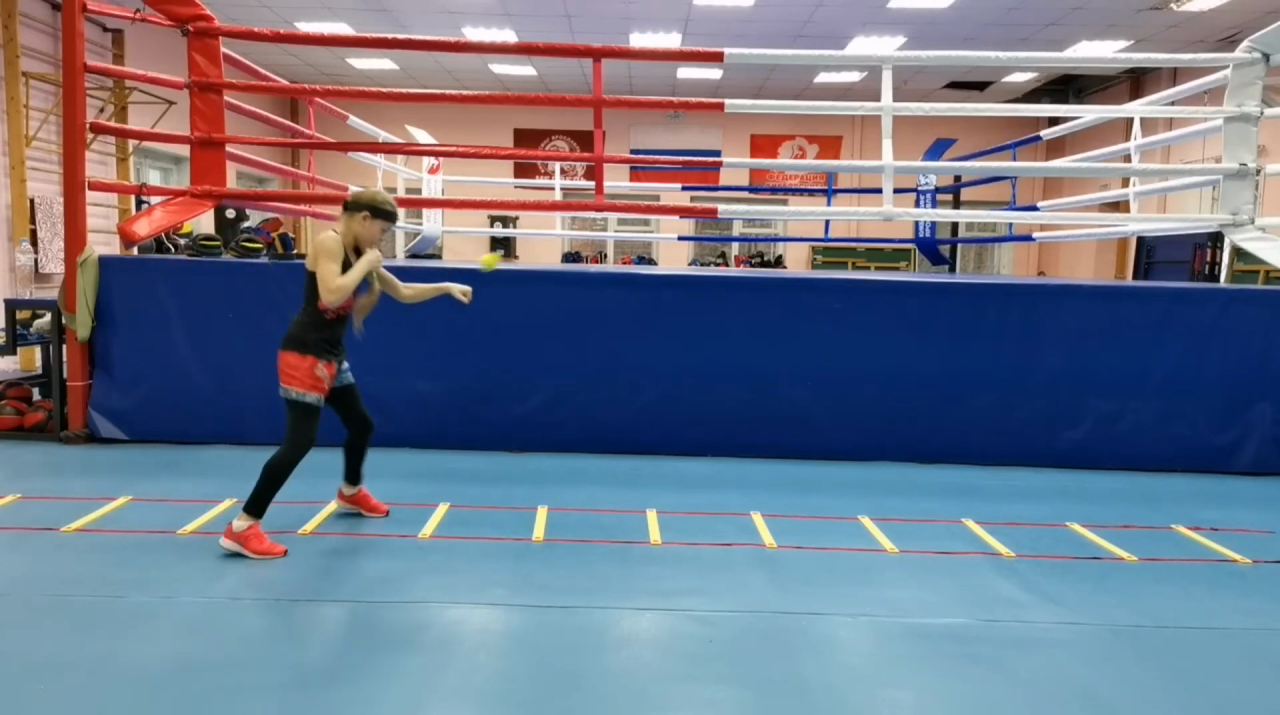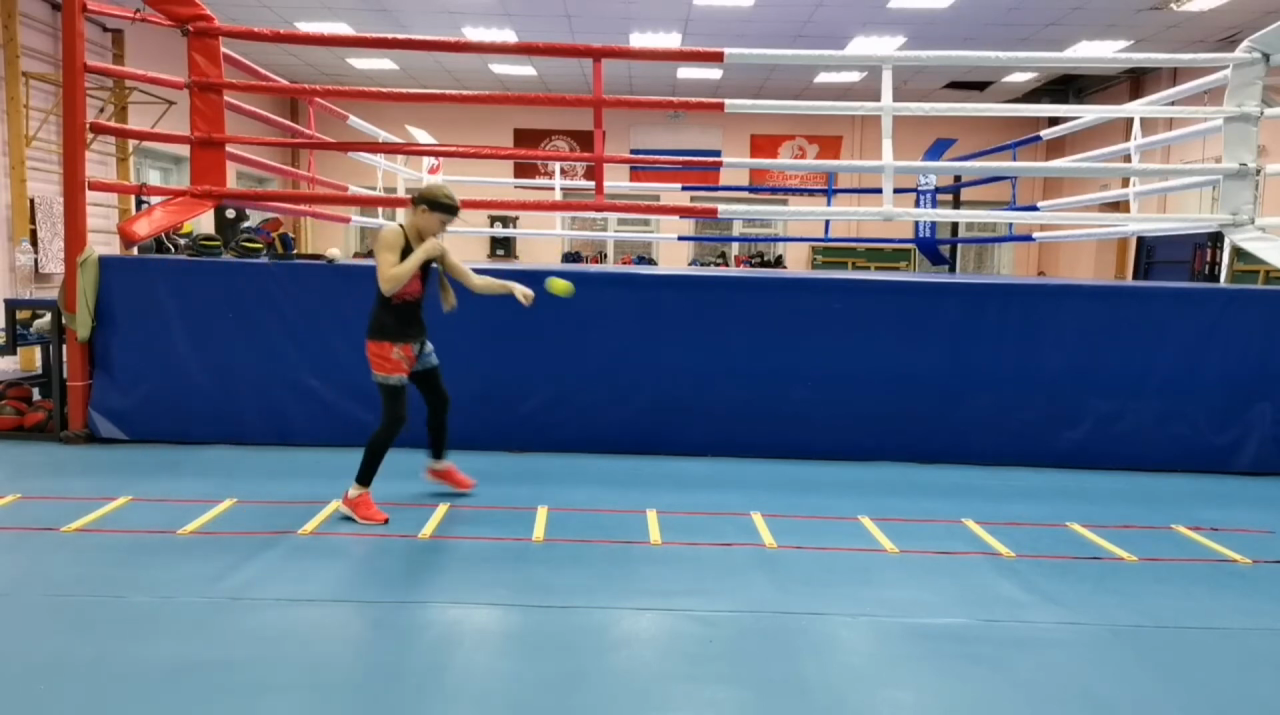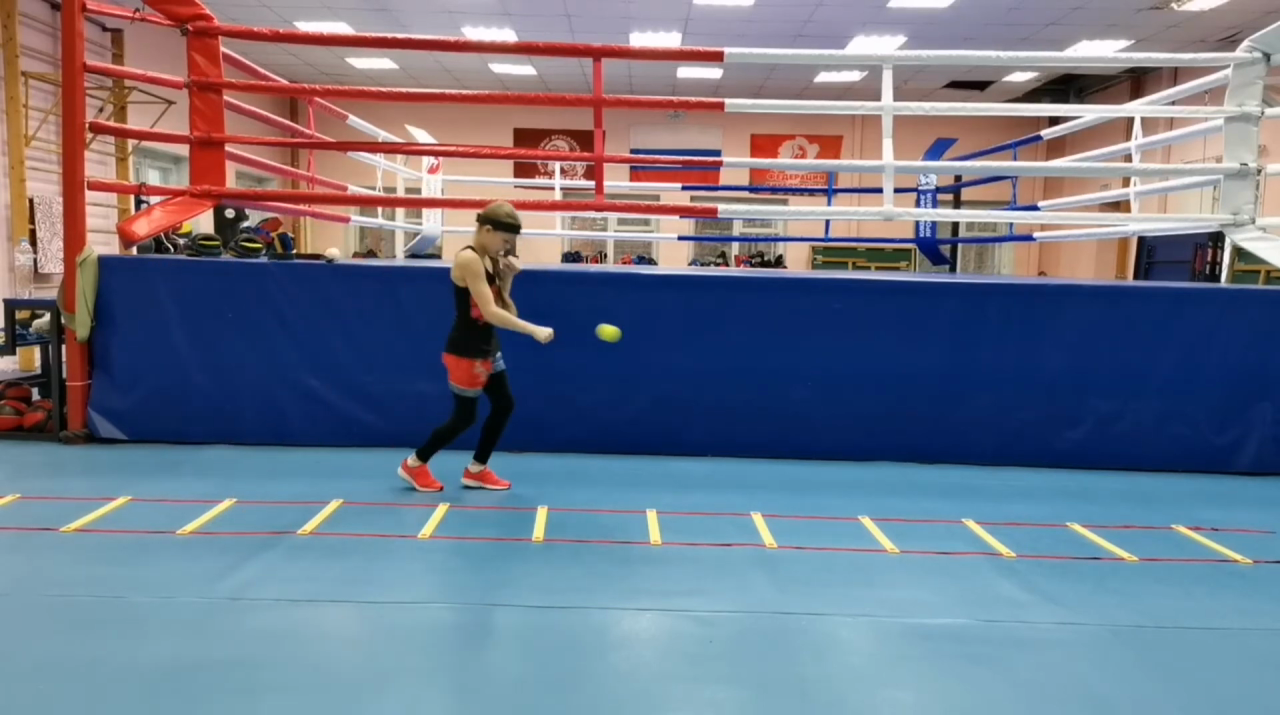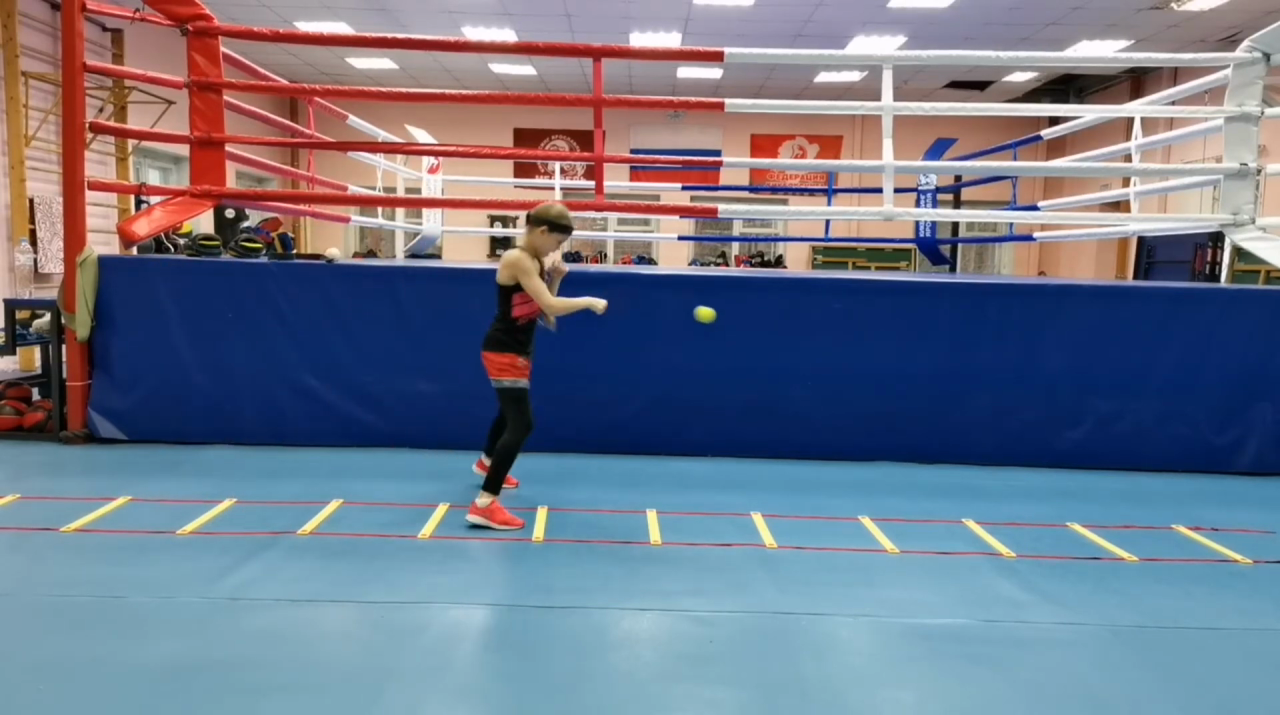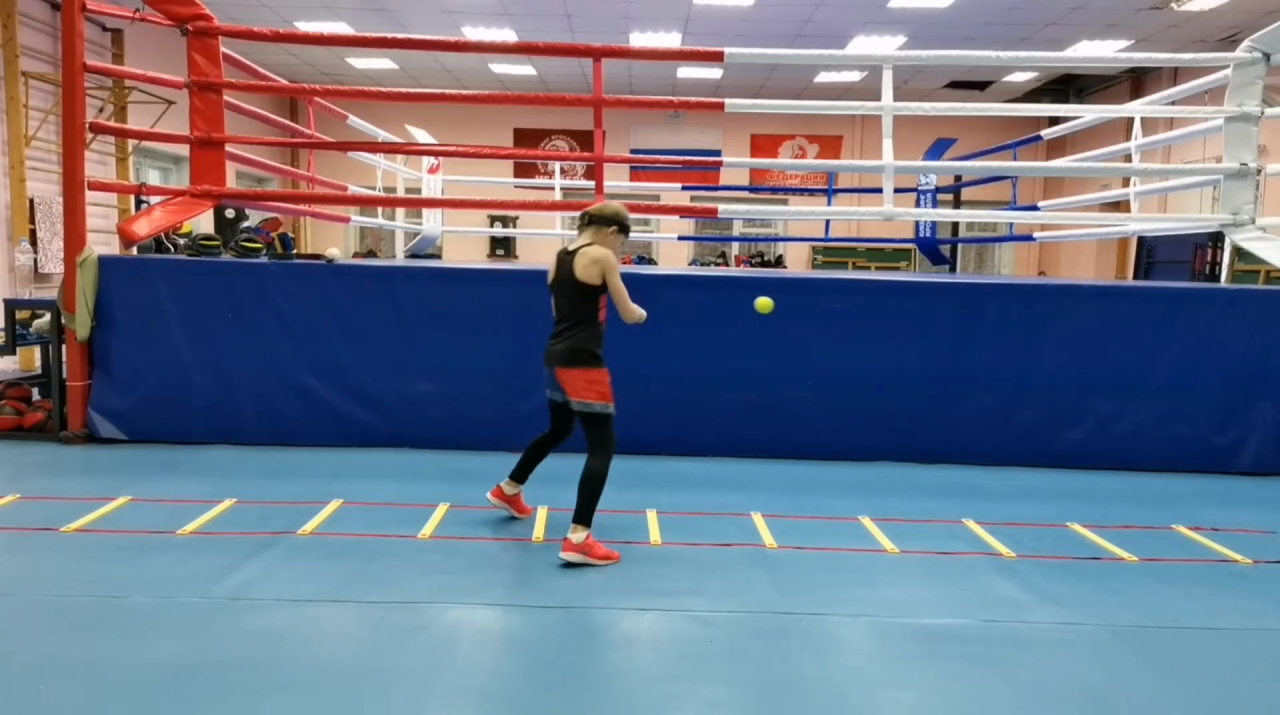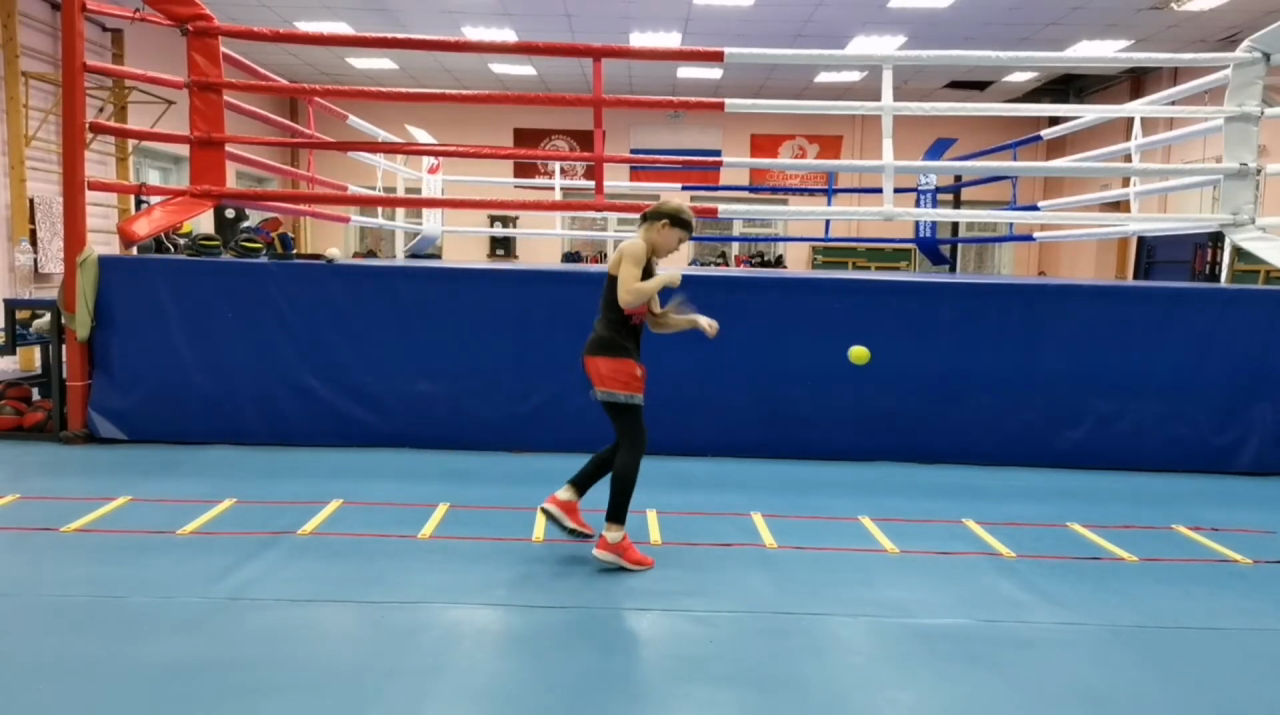
dt=0.4s
person 1, frame 1
left shoulder: (360, 253)
right shoulder: (328, 242)
left elbow: (402, 293)
right elbow: (331, 295)
left wrist: (446, 287)
right wrist: (366, 264)
left hip: (331, 355)
right hip: (305, 353)
left knee: (362, 426)
right knee: (299, 441)
left ankle: (351, 491)
right ankle: (243, 527)
person 1, frame 2
left shoulder: (435, 247)
right shoulder: (390, 235)
left elbow: (473, 282)
right elbow: (387, 284)
left wrist: (510, 286)
right wrist: (422, 253)
left hip: (415, 337)
right hip: (388, 338)
left knee: (439, 401)
right knee: (395, 417)
left ankle: (438, 465)
right ankle: (356, 494)
person 1, frame 3
left shoulder: (492, 259)
right shoulder: (468, 260)
left elbow: (498, 302)
right elbow: (490, 312)
left wrist: (508, 276)
right wrist: (533, 330)
left hip: (487, 349)
right hip: (466, 352)
left knee: (505, 405)
right knee: (464, 417)
left ankle: (476, 470)
right ankle: (414, 464)
person 1, frame 4
left shoulder: (535, 259)
right shoulder: (517, 259)
left elbow: (543, 308)
right elbow: (549, 307)
left wrist: (555, 278)
right wrist: (589, 301)
left hip: (518, 351)
right hip: (503, 352)
left knee: (512, 415)
right knee: (521, 424)
left ankle: (487, 463)
right ankle: (484, 503)
person 1, frame 5
left shoulder: (560, 258)
right shoulder: (601, 257)
right elbow: (627, 314)
right wrist: (641, 313)
left hip: (558, 357)
right hip: (583, 362)
left knee: (559, 431)
right knee: (602, 446)
left ankle: (507, 490)
right ankle: (577, 538)
person 1, frame 6
left shoulder: (645, 261)
right shoulder: (633, 247)
left elbow: (655, 321)
right elbow: (628, 298)
left wrist: (696, 319)
right wrist: (664, 279)
left hip: (606, 356)
right hip: (614, 356)
left knee: (626, 444)
right knee: (634, 444)
left ankle: (564, 499)
right ankle: (613, 537)
